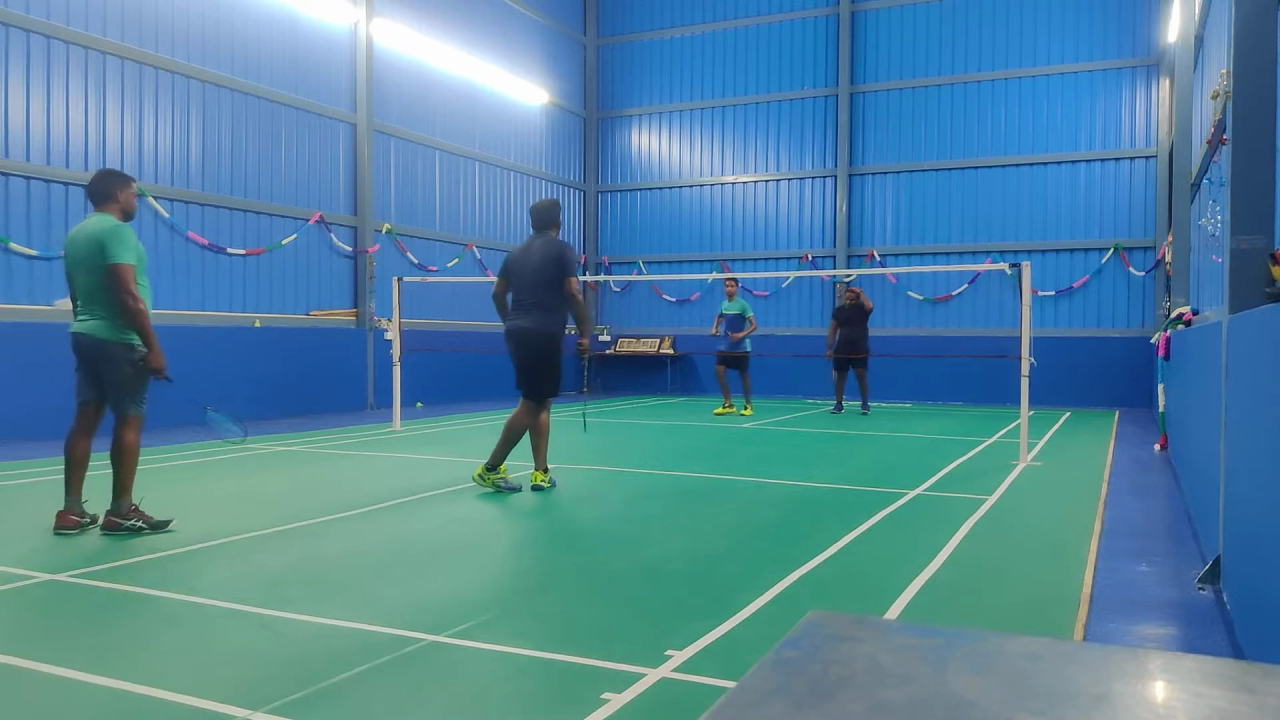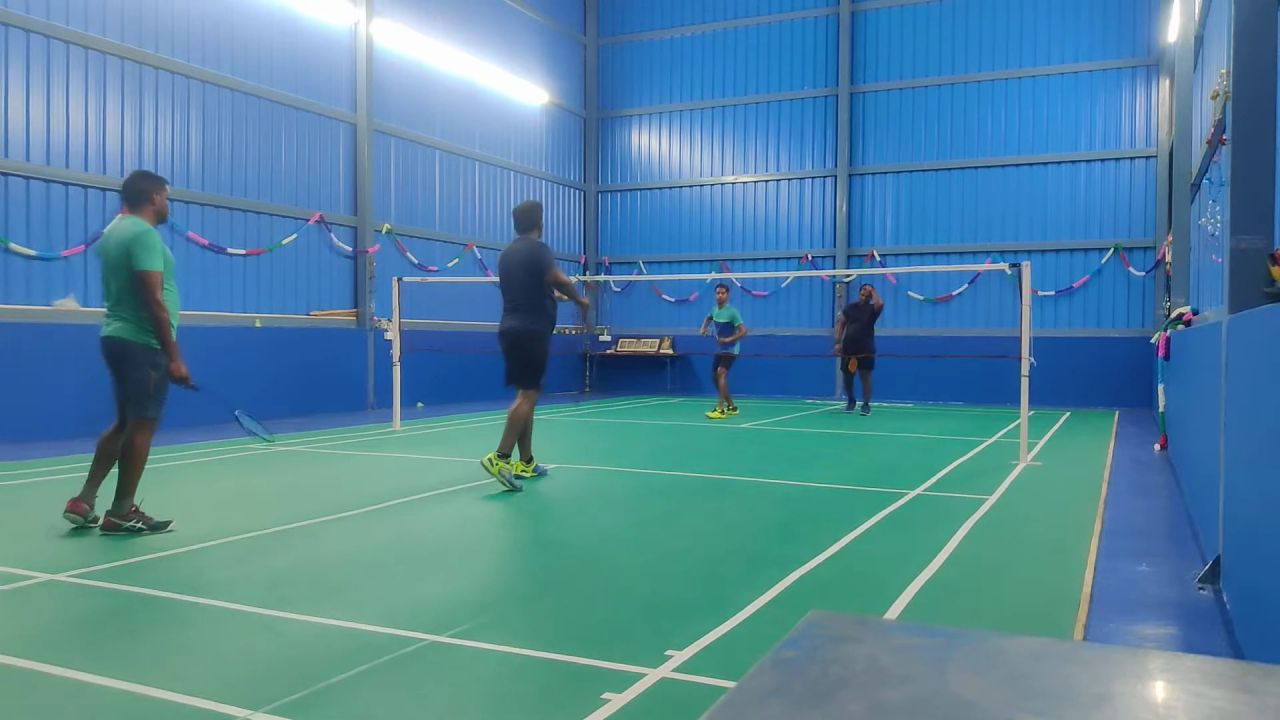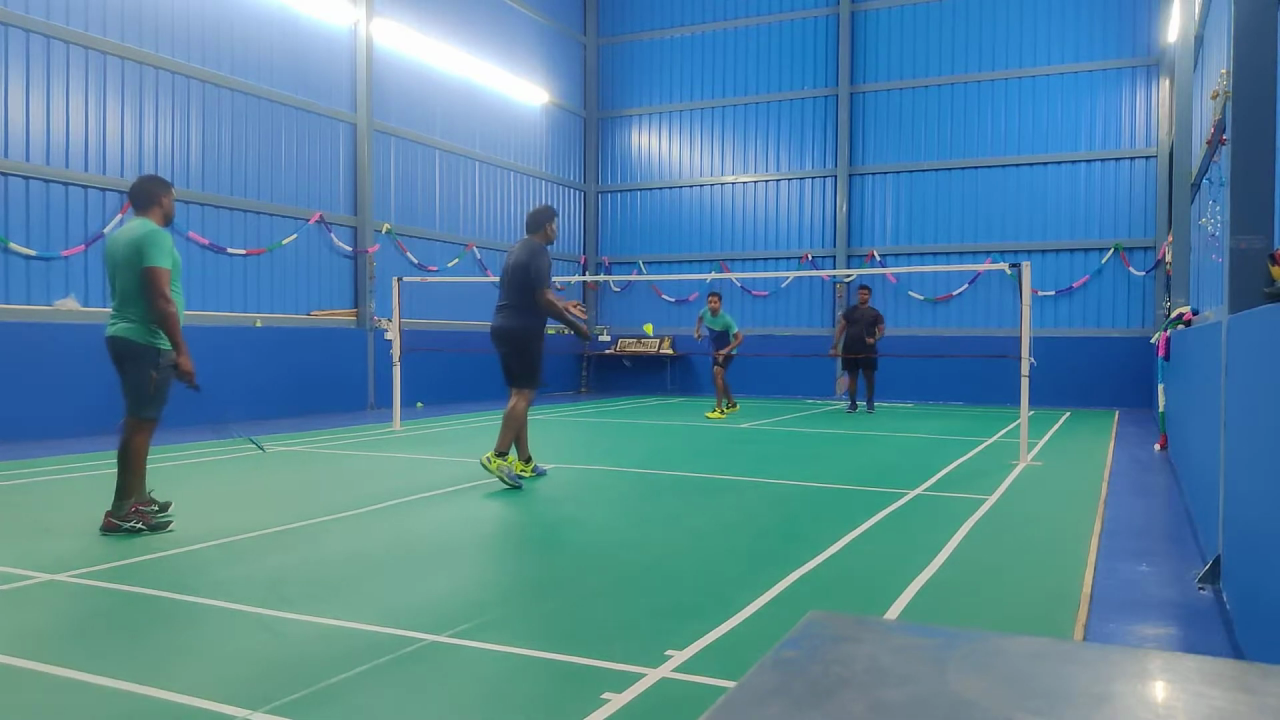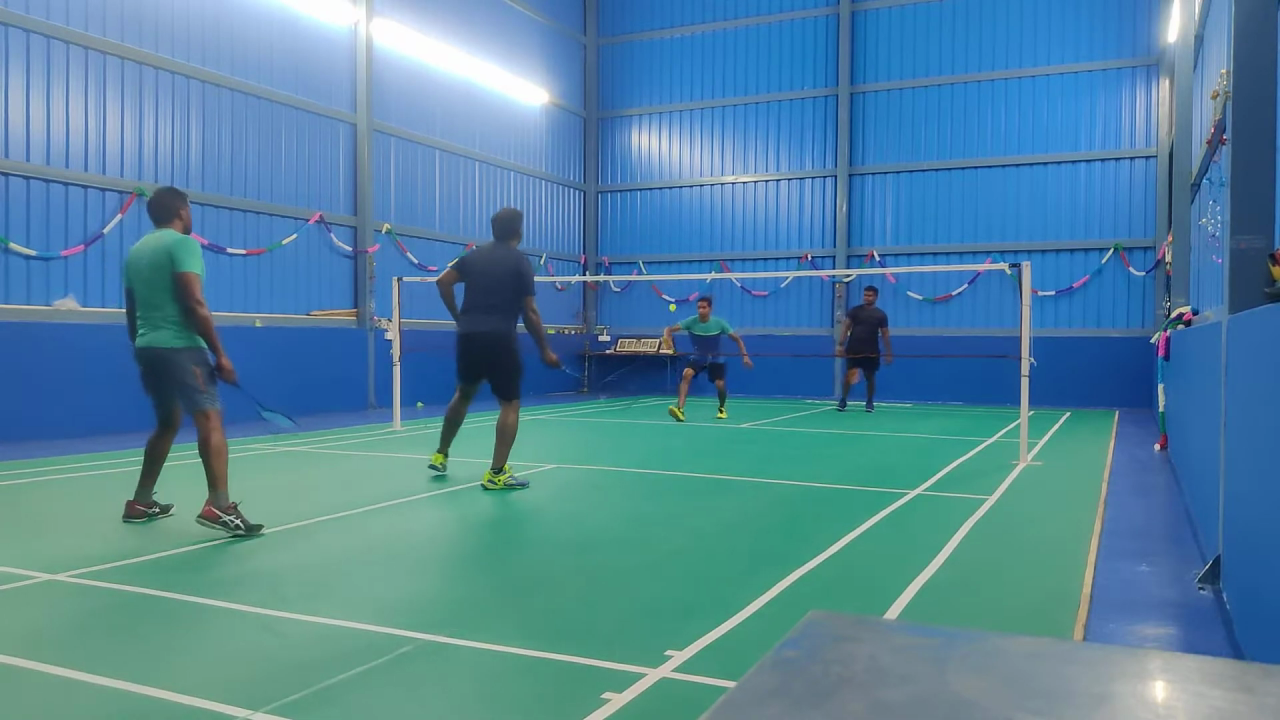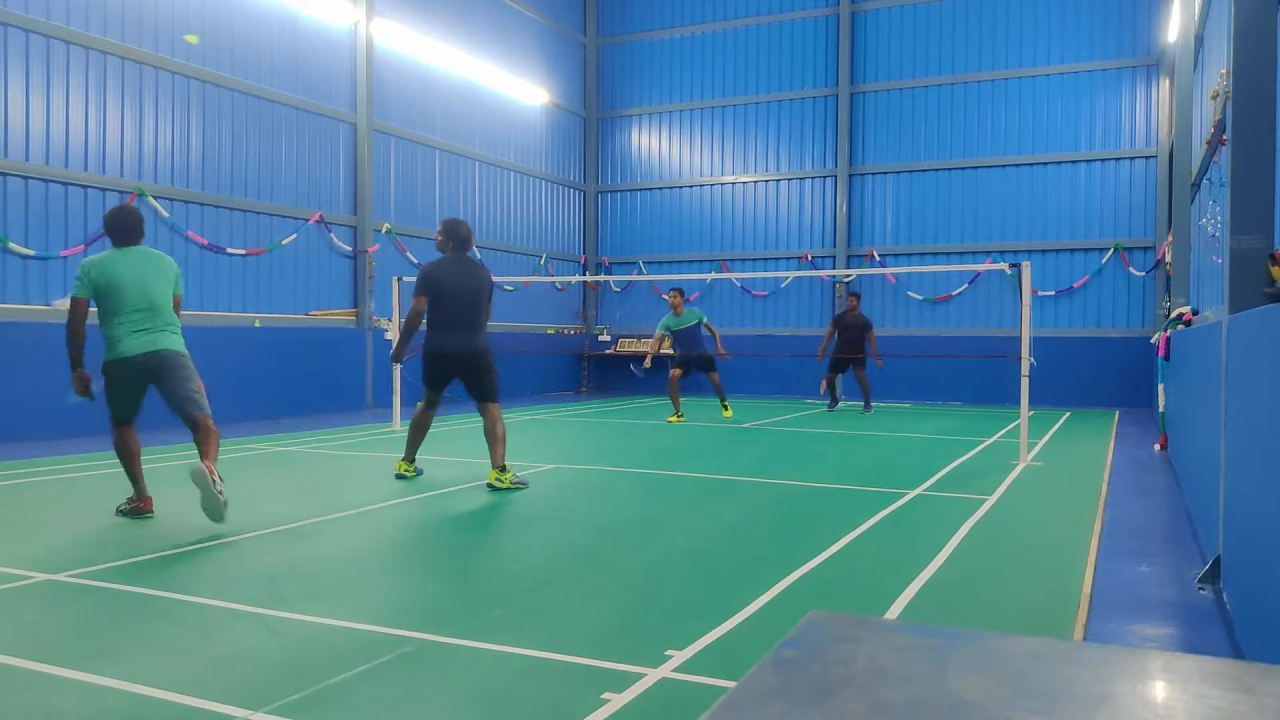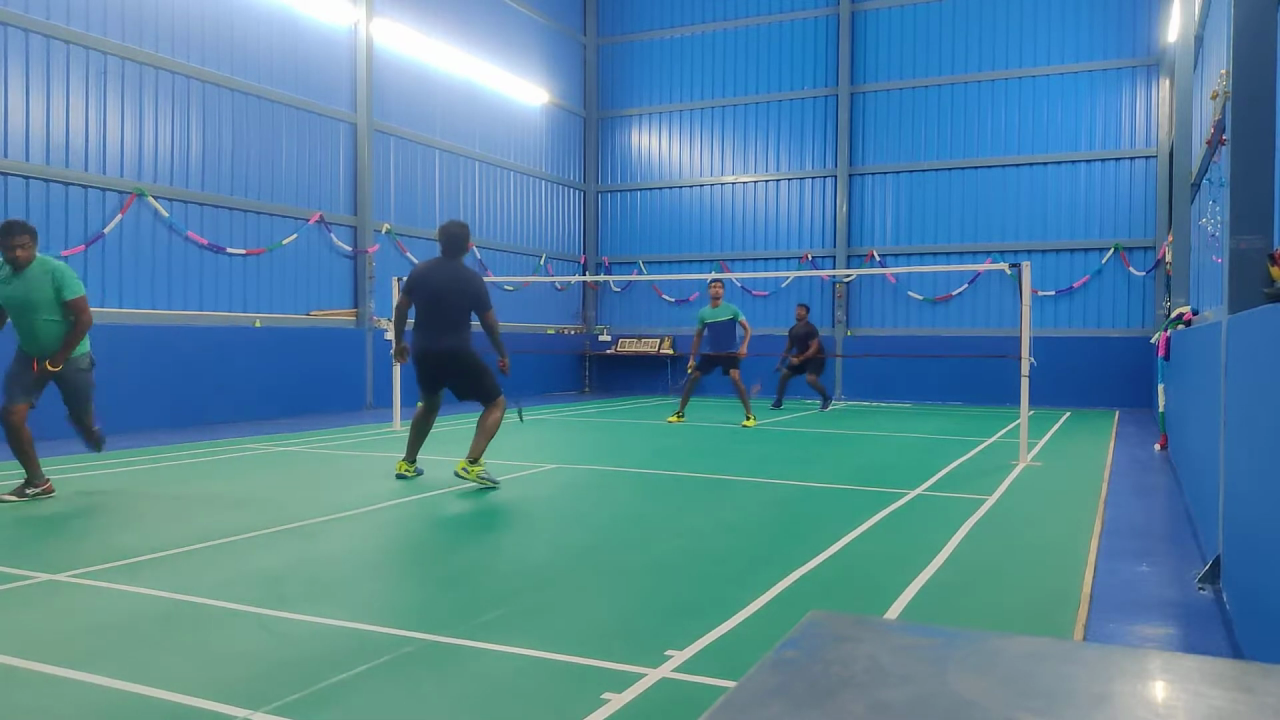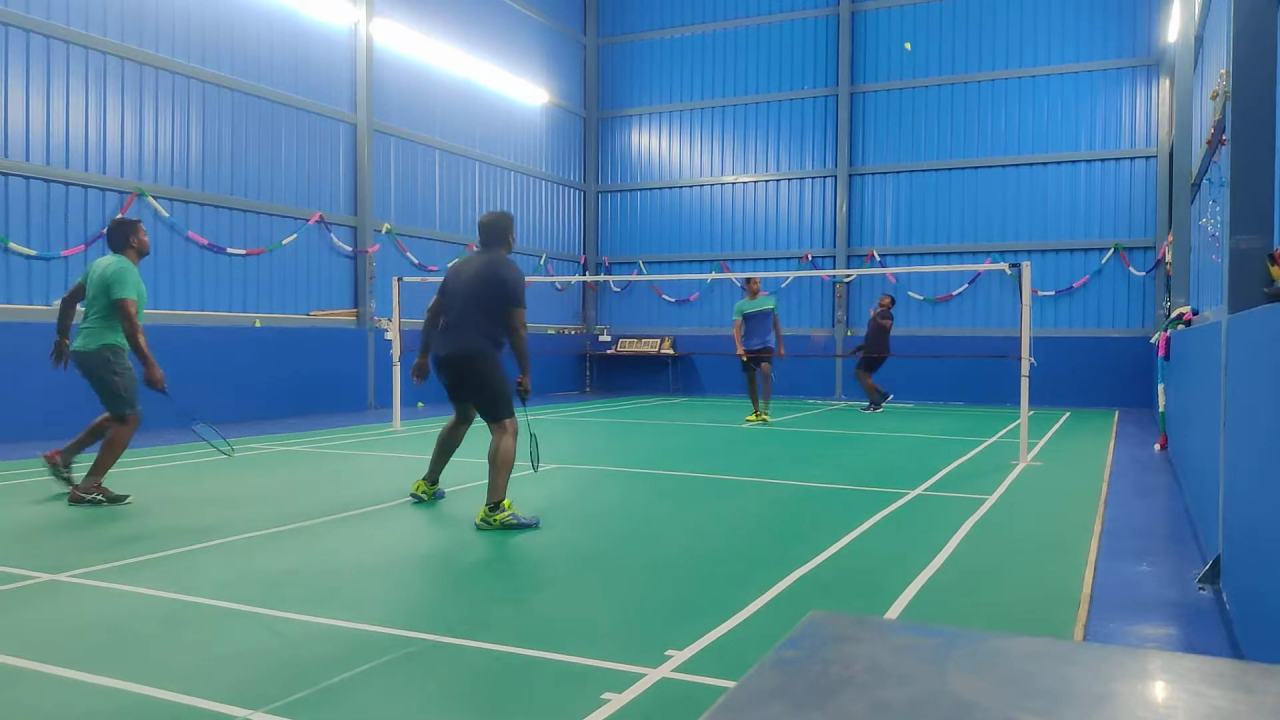
dt=0.7s
person 1, frame 1
left shoulder: (76, 234)
right shoulder: (117, 231)
right elbow: (128, 295)
right wrist: (153, 347)
left hip: (86, 336)
right hip: (118, 341)
left knee: (85, 420)
right knee: (129, 422)
left ankle: (72, 511)
right ankle: (121, 512)
person 1, frame 2
left shoulder: (113, 233)
right shoulder: (145, 235)
right elbow: (154, 302)
right wrist: (174, 355)
left hip: (117, 337)
right hip: (143, 344)
left knee: (124, 422)
right knee: (142, 425)
left ankle: (83, 500)
right ankle: (121, 513)
person 1, frame 3
left shoulder: (118, 237)
right shoulder: (155, 236)
right elbow: (161, 299)
right wrist: (181, 352)
left hip: (122, 335)
right hip: (148, 342)
left knee: (136, 421)
right knee: (141, 424)
left ankle: (139, 498)
right ankle: (121, 513)
person 1, frame 4
left shoulder: (135, 252)
right shoulder: (183, 243)
left elbow: (132, 312)
right elbow: (194, 304)
right wrist: (220, 354)
left hip: (148, 346)
right hip: (180, 346)
left knee: (167, 423)
right knee: (209, 418)
left ankle: (141, 502)
right ankle: (219, 506)
person 1, frame 5
left shoulder: (94, 266)
right shoulder: (166, 263)
left elbow: (76, 323)
left wrist: (77, 369)
left hip: (124, 358)
right hip: (170, 351)
left knee: (122, 426)
right knee: (203, 422)
left ankle: (141, 499)
right ankle: (208, 465)
person 1, frame 6
left shoulder: (58, 271)
left elbow: (84, 319)
left wrist: (58, 359)
left hip: (71, 357)
right hip: (30, 358)
left knee: (82, 420)
left ankle: (90, 430)
right ankle: (37, 481)
person 1, frame 7
left shoulder: (101, 264)
right shoulder: (123, 271)
left elbow: (68, 301)
right elbow: (130, 322)
left wrist: (62, 338)
right wrist: (151, 365)
left hip: (90, 349)
right hip: (104, 352)
left knee: (120, 414)
right knee: (128, 418)
left ankle: (61, 457)
right ankle: (87, 487)
person 2, frame 1
left shoulder: (515, 254)
right shoulder: (562, 249)
left elbow: (497, 295)
right elbow: (573, 294)
right wrist: (584, 333)
left hip: (517, 332)
right hip: (544, 335)
left knee: (542, 401)
right knee: (531, 404)
left ankle: (541, 471)
right ankle: (491, 469)
person 2, frame 2
left shoulder: (507, 254)
right shoulder: (538, 249)
right elbow: (557, 279)
left wrist: (553, 296)
right wrist: (579, 299)
left hip: (512, 329)
right hip: (532, 331)
left knee: (527, 394)
right knee: (527, 395)
left ankle: (525, 462)
right ankle: (500, 457)
person 2, frame 3
left shoulder: (518, 251)
right shoulder: (539, 253)
right elbow: (545, 298)
left wrist: (564, 306)
right wrist: (575, 324)
left hip: (504, 327)
right hip: (522, 330)
left knee: (519, 394)
right knee: (523, 394)
left ankle: (523, 462)
right ankle: (498, 457)
person 2, frame 4
left shoulder: (474, 256)
right shoulder: (520, 262)
left elbow: (443, 282)
right elbow: (529, 312)
left wrist: (459, 317)
right wrist: (545, 349)
left hip: (468, 335)
right hip: (500, 338)
left knee: (463, 395)
right knee: (510, 405)
left ankle: (441, 455)
right ankle: (496, 474)
person 2, frame 5
left shoulder: (431, 271)
right shoulder: (483, 274)
left elbow: (418, 312)
left wrist: (400, 347)
left hip: (438, 351)
right hip: (475, 351)
left knee: (428, 404)
right knee: (491, 409)
left ankle: (406, 463)
right ankle: (499, 472)
person 2, frame 6
left shoulder: (420, 272)
right shoulder: (473, 280)
left elbow: (401, 309)
right elbow: (490, 324)
left wrist: (399, 342)
right wrist: (503, 355)
left hip: (425, 353)
right hip: (458, 353)
left knee: (429, 406)
right knee: (496, 403)
left ankle: (407, 463)
right ankle: (471, 463)
person 2, frame 7
left shoulder: (459, 267)
right shoulder: (508, 269)
left elbow: (433, 314)
right elbow: (516, 328)
left wrist: (423, 356)
right wrist: (525, 373)
left hip: (446, 355)
right hip: (475, 356)
left knee: (464, 415)
right knee: (504, 426)
left ankle: (426, 485)
right ankle: (495, 509)
